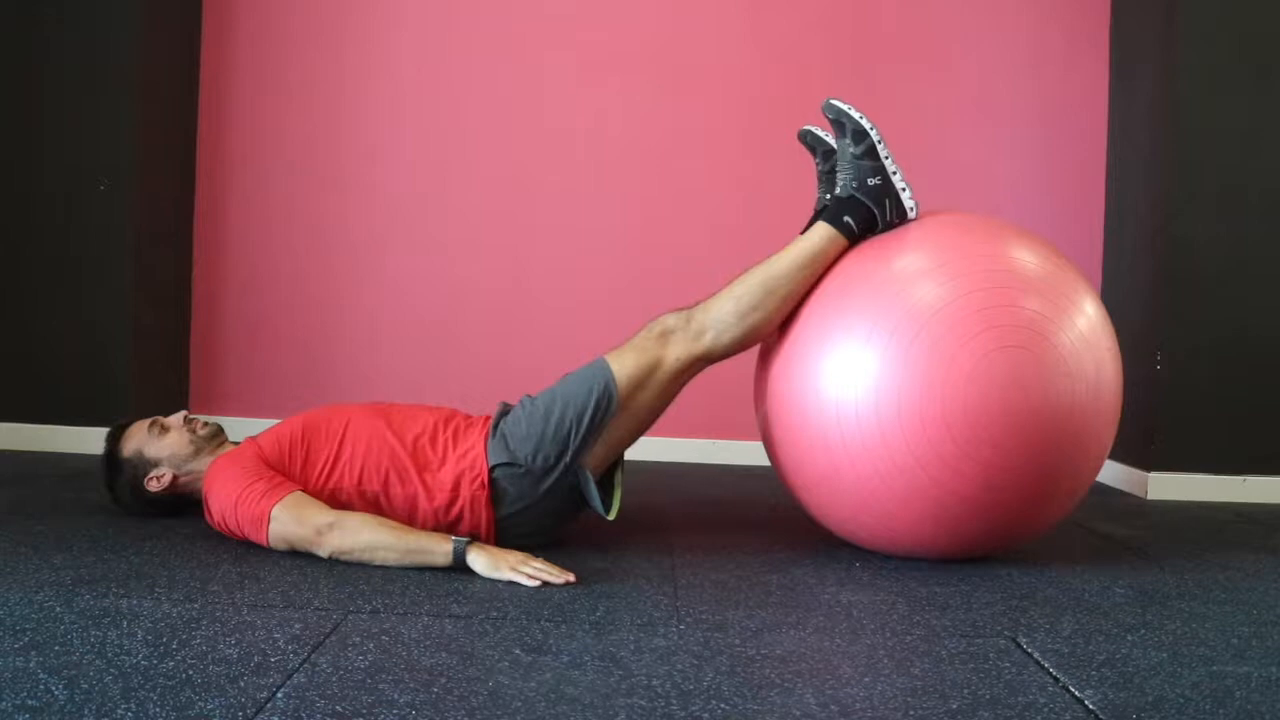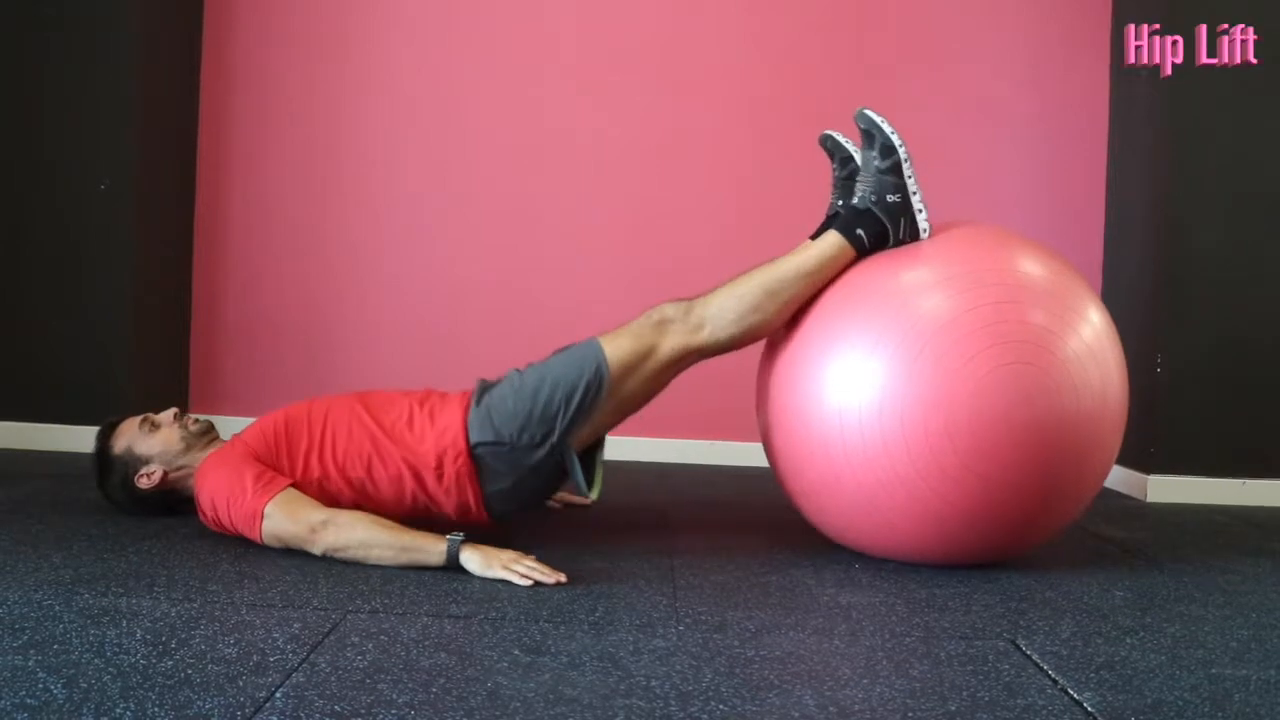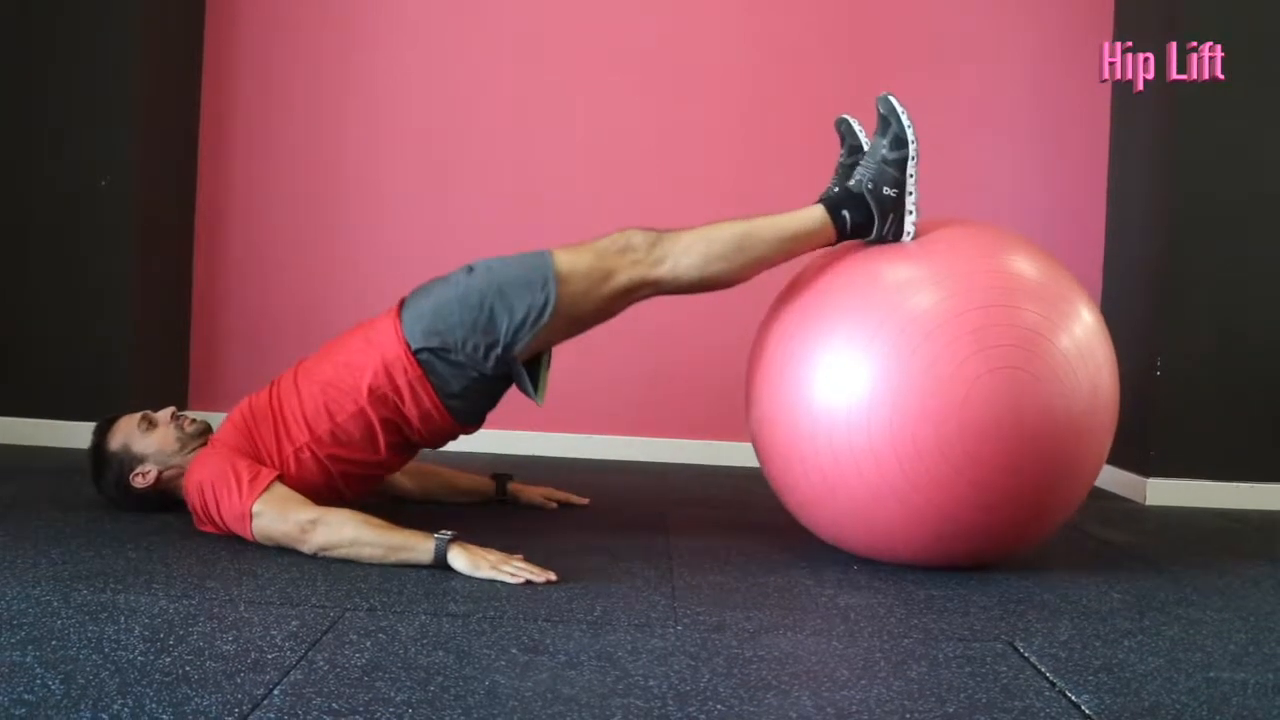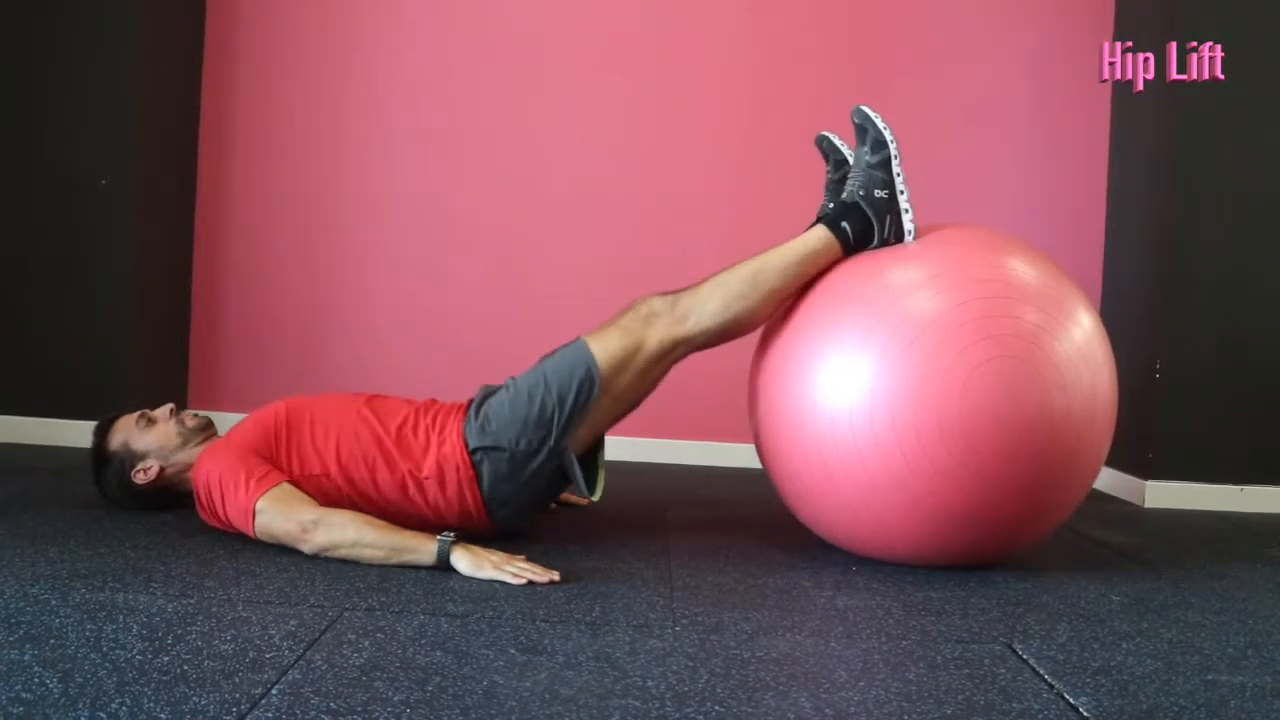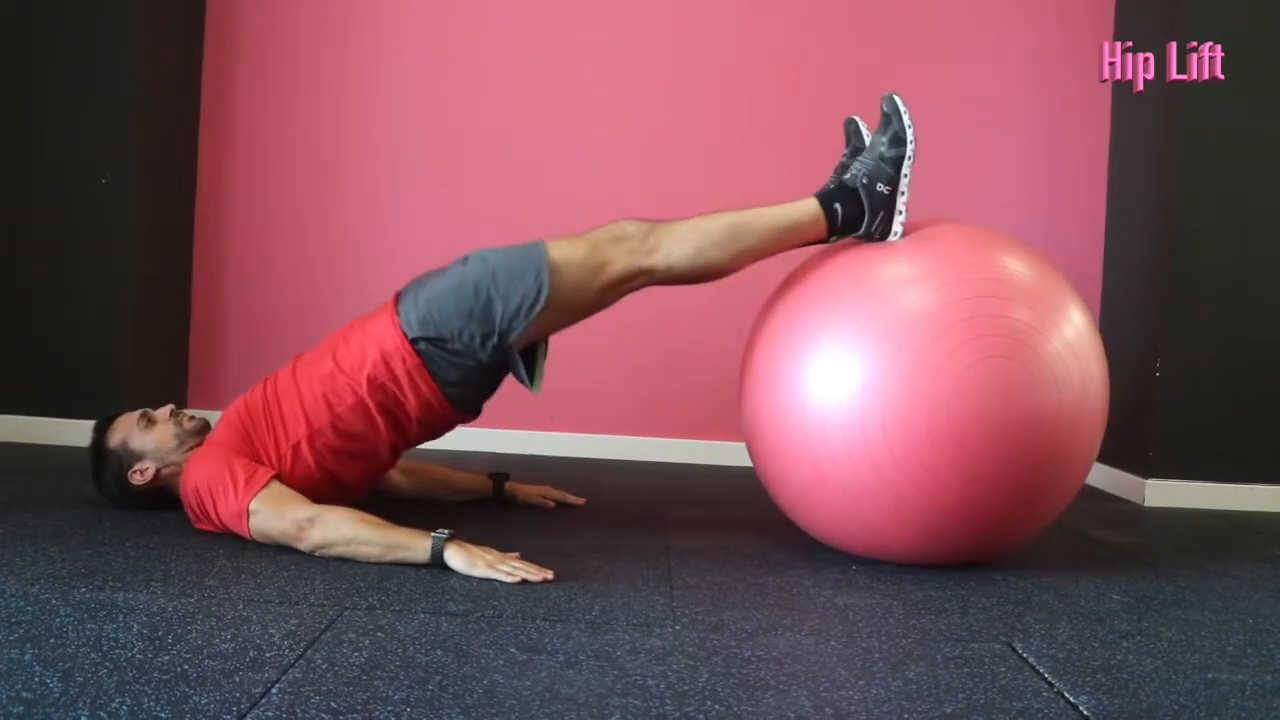
dt=1s
person 1, frame 1
left shoulder: (260, 462)
right shoulder: (232, 487)
right elbow: (328, 534)
right wrist: (470, 551)
left hip: (498, 459)
right hip: (501, 480)
left knee: (673, 337)
right knee: (678, 339)
left ankle: (834, 221)
right ankle: (853, 214)
person 1, frame 2
left shoulder: (247, 462)
right shoulder: (224, 486)
right elbow: (319, 531)
left wrist: (511, 488)
right wrist: (461, 549)
left hip: (480, 452)
right hip: (479, 446)
left knee: (672, 326)
right knee: (674, 329)
left ankle: (844, 229)
right ankle: (866, 227)
person 1, frame 3
left shoulder: (234, 461)
right shoulder: (214, 482)
left elbow: (386, 467)
right elbow: (310, 532)
right wrist: (448, 551)
left hip: (431, 363)
left knee: (632, 257)
right knee: (638, 258)
left ankle: (840, 209)
right ankle: (852, 212)
person 1, frame 4
left shoulder: (245, 455)
right shoulder: (223, 476)
right elbow: (312, 532)
left wrist: (535, 483)
right wrist: (451, 551)
left hip: (471, 448)
right hip: (476, 466)
left knee: (659, 321)
right knee: (663, 323)
left ankle: (837, 228)
right ankle: (855, 224)
person 1, frame 5
left shoulder: (231, 459)
right shoulder: (211, 480)
left elbow: (381, 468)
right elbow: (306, 529)
right wrist: (445, 550)
left hip: (433, 347)
left knee: (630, 250)
right knee: (634, 250)
left ankle: (833, 206)
right ankle: (845, 209)
